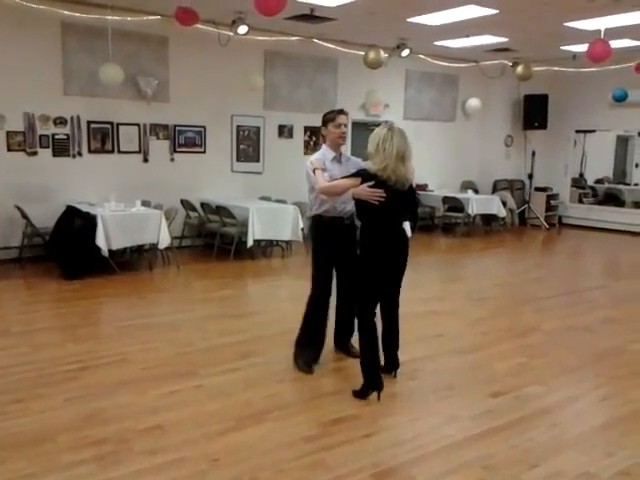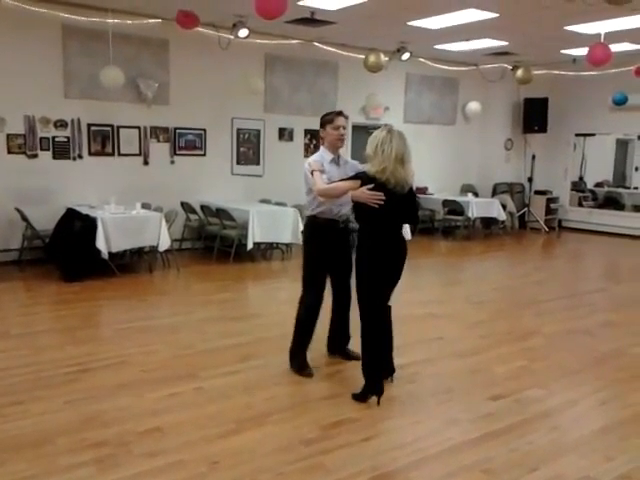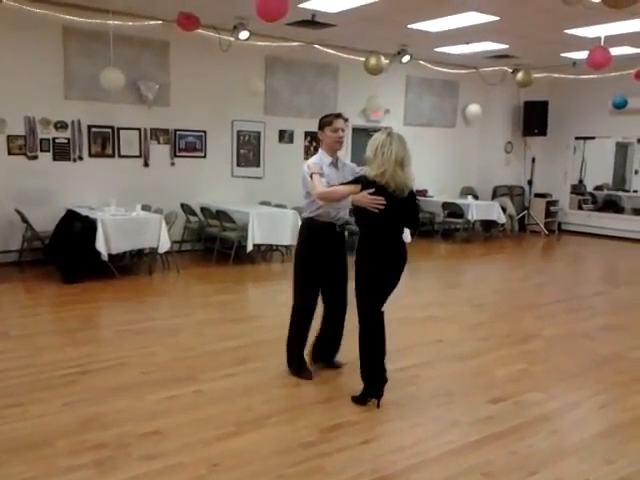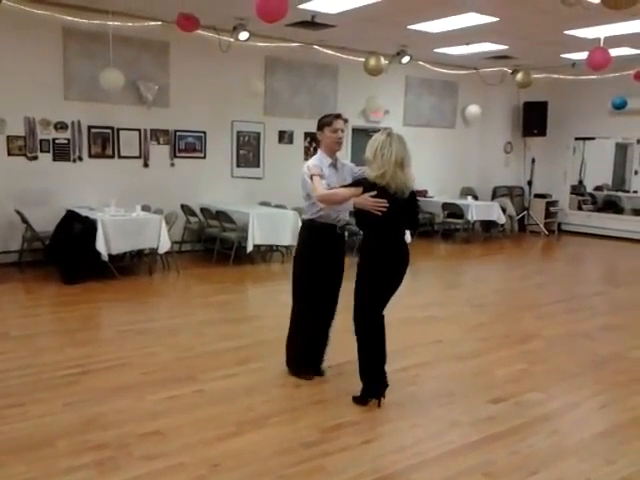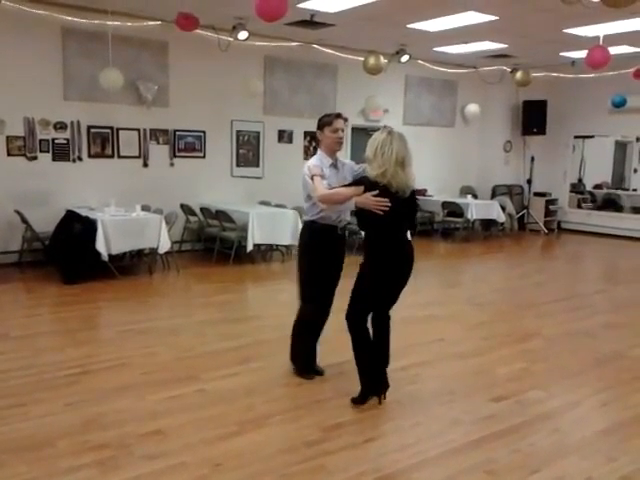
dt=0.1s
person 1, frame 1
left shoulder: (368, 176)
right shoulder: (405, 179)
left elbow: (324, 188)
right elbow: (411, 215)
left wrist: (318, 169)
left hip: (373, 248)
right hip: (398, 247)
left knee: (366, 311)
right knee: (389, 304)
left ankle: (372, 380)
right ankle: (391, 361)
person 1, frame 2
left shoulder: (367, 178)
right shoulder: (405, 182)
left elbow: (322, 190)
right elbow: (412, 218)
left wrist: (316, 170)
left hip: (372, 252)
right hip: (396, 250)
left knee: (369, 314)
right knee: (382, 307)
left ankle: (373, 383)
right ankle: (386, 366)
person 1, frame 3
left shoulder: (368, 183)
right shoulder: (405, 186)
left elbow: (322, 194)
right elbow: (413, 222)
left wrist: (316, 174)
left hip: (372, 256)
right hip: (396, 255)
left knee: (367, 317)
right knee: (375, 311)
left ankle: (372, 387)
right ankle: (378, 375)
person 1, frame 4
left shoulder: (368, 184)
right shoulder: (405, 187)
left elbow: (323, 196)
right elbow: (412, 223)
left wrist: (316, 175)
left hip: (375, 258)
right hip: (399, 257)
left knee: (364, 319)
right knee: (375, 314)
left ankle: (372, 387)
right ankle: (378, 379)
person 1, frame 5
left shoulder: (370, 183)
right shoulder: (406, 185)
left elbow: (324, 196)
left wrist: (316, 175)
left hip: (380, 260)
right hip: (403, 258)
left knee: (356, 317)
right knee: (381, 315)
left ankle: (369, 385)
right ankle: (378, 379)
person 2, frame 1
left shoulder: (353, 162)
right shoulder: (316, 161)
right elbow: (326, 192)
right wrist: (355, 192)
left hip: (348, 226)
right hip: (325, 227)
left knee: (349, 287)
right knee: (322, 290)
left ankle: (343, 340)
right ankle: (305, 350)
person 2, frame 2
left shoulder: (351, 165)
right shoulder: (314, 163)
right elbow: (324, 194)
right wrist: (354, 195)
left hip: (342, 230)
right hip: (319, 230)
left knee: (343, 291)
right knee: (312, 294)
left ankle: (338, 344)
right ankle: (297, 356)
person 2, frame 3
left shoulder: (348, 168)
right shoulder: (313, 166)
right elbow: (323, 198)
right wrist: (355, 199)
left hip: (337, 234)
right hip: (315, 233)
left knee: (337, 298)
right knee: (306, 299)
left ankle: (324, 352)
right ankle: (295, 360)
person 2, frame 4
left shoulder: (348, 168)
right shoulder: (313, 167)
right elbow: (324, 200)
right wrist: (356, 202)
left hip: (337, 236)
right hip: (315, 235)
left knee: (328, 301)
right knee: (306, 301)
left ankle: (313, 358)
right ankle: (297, 361)
person 2, frame 5
left shoulder: (348, 167)
right shoulder: (312, 167)
right elbow: (325, 200)
right wrist: (358, 201)
left hip: (337, 236)
right hip: (316, 236)
left knee: (324, 299)
right knee: (314, 299)
left ankle: (305, 355)
right ankle: (301, 359)
